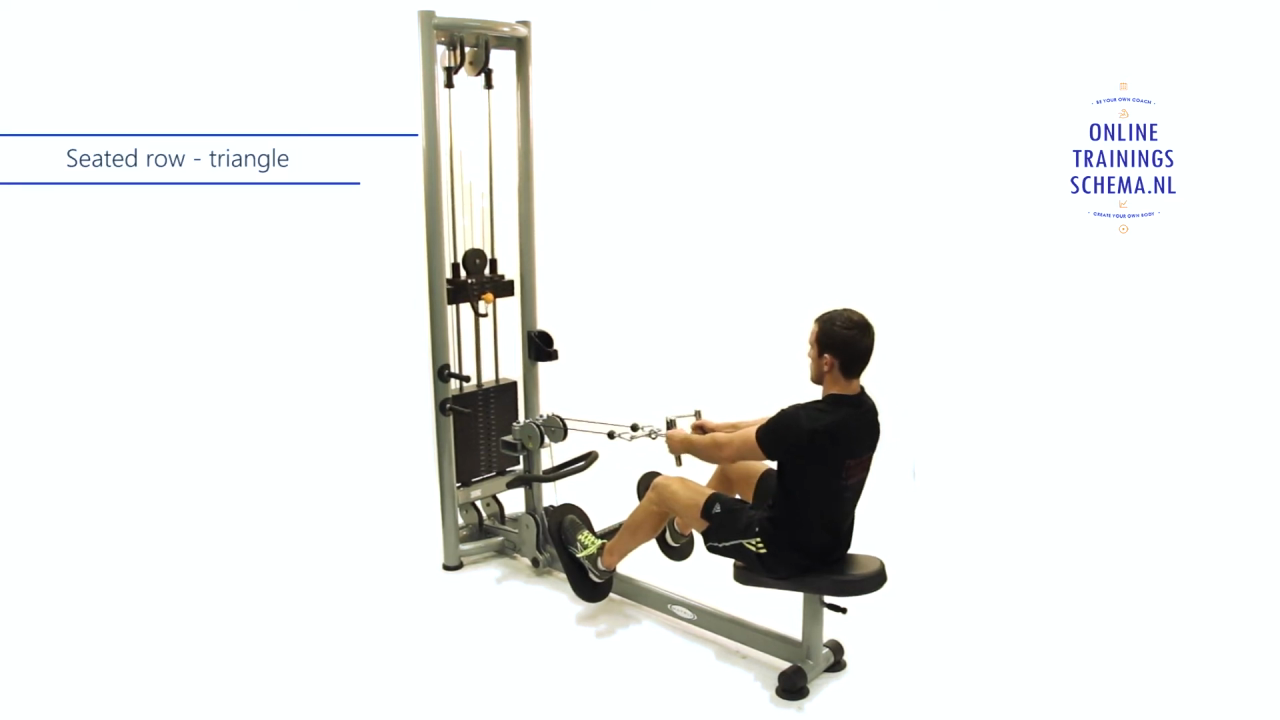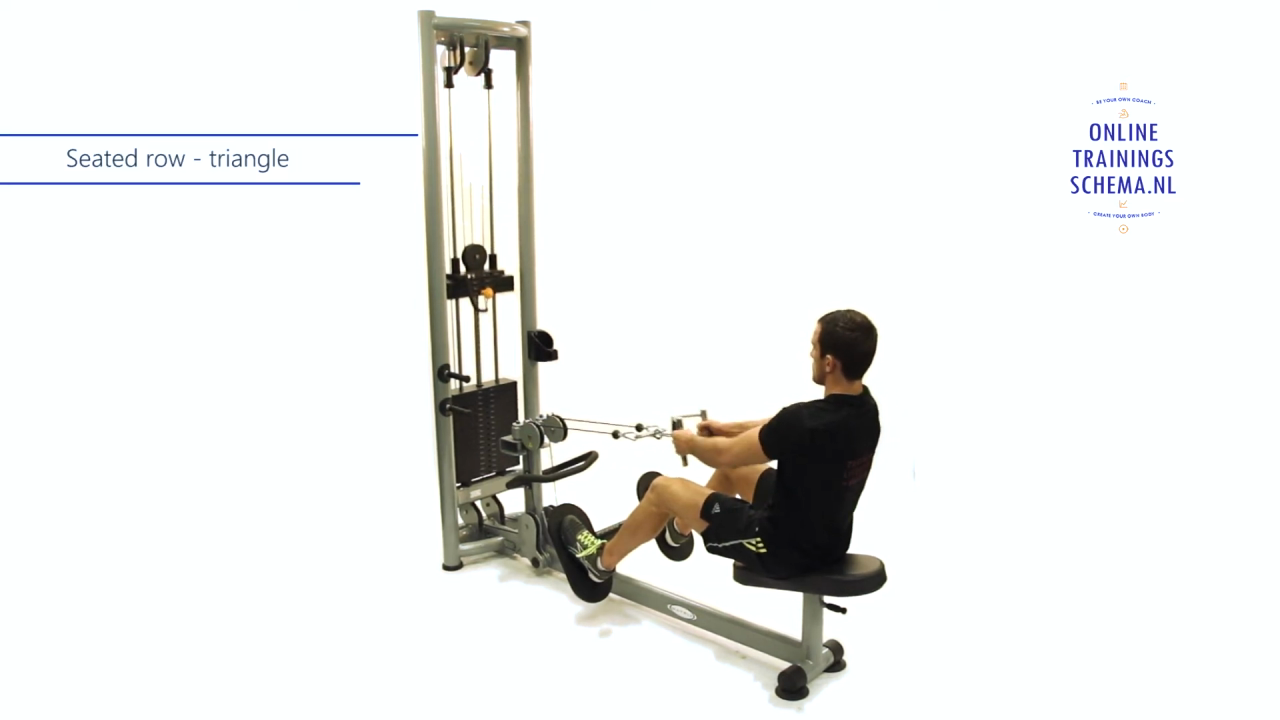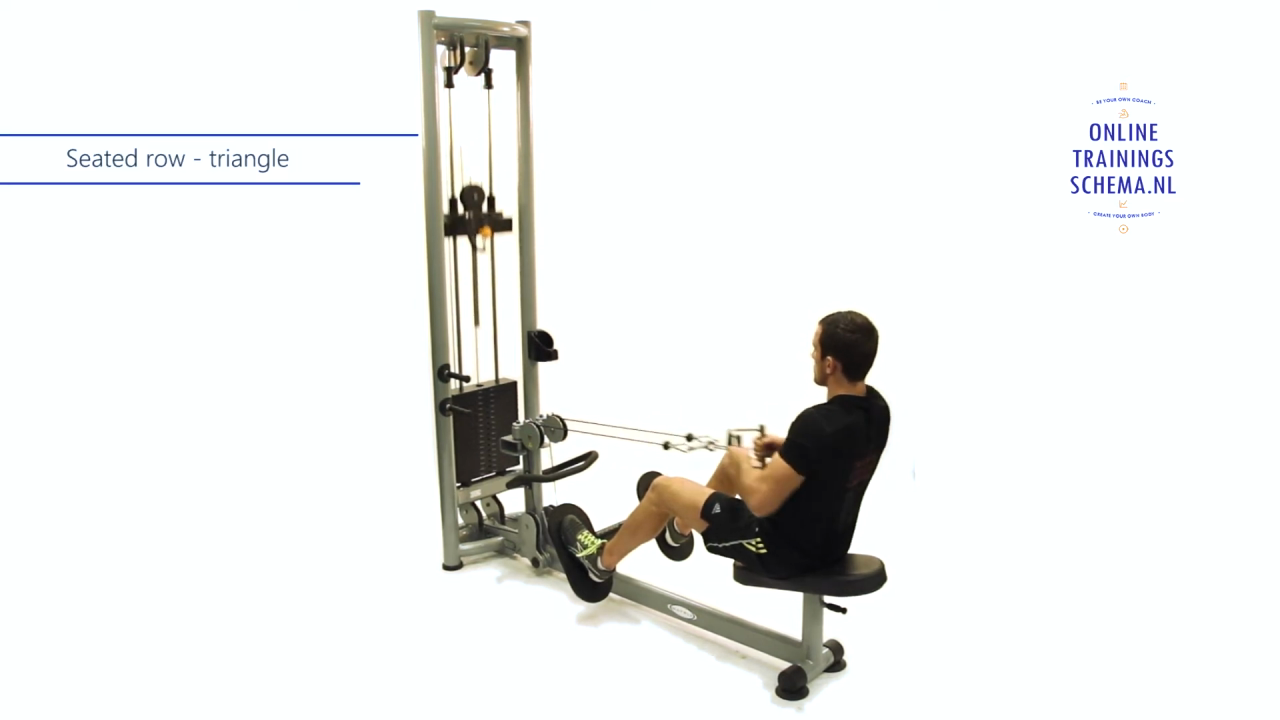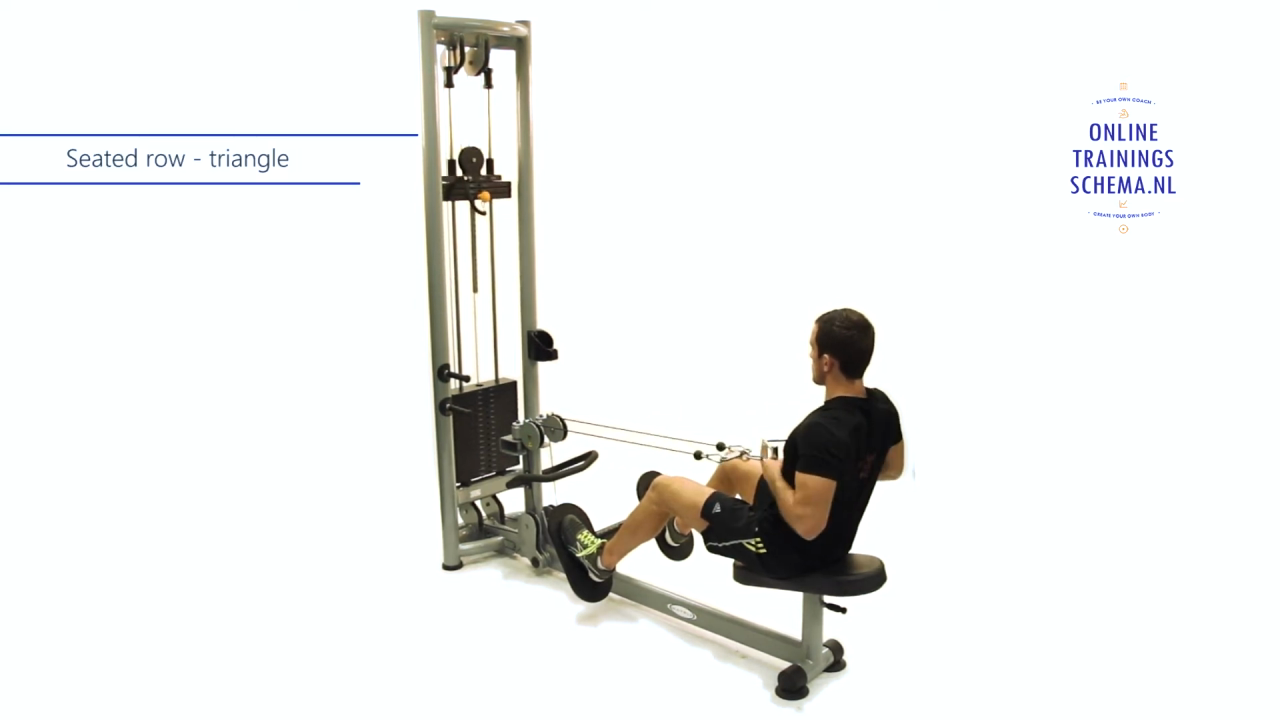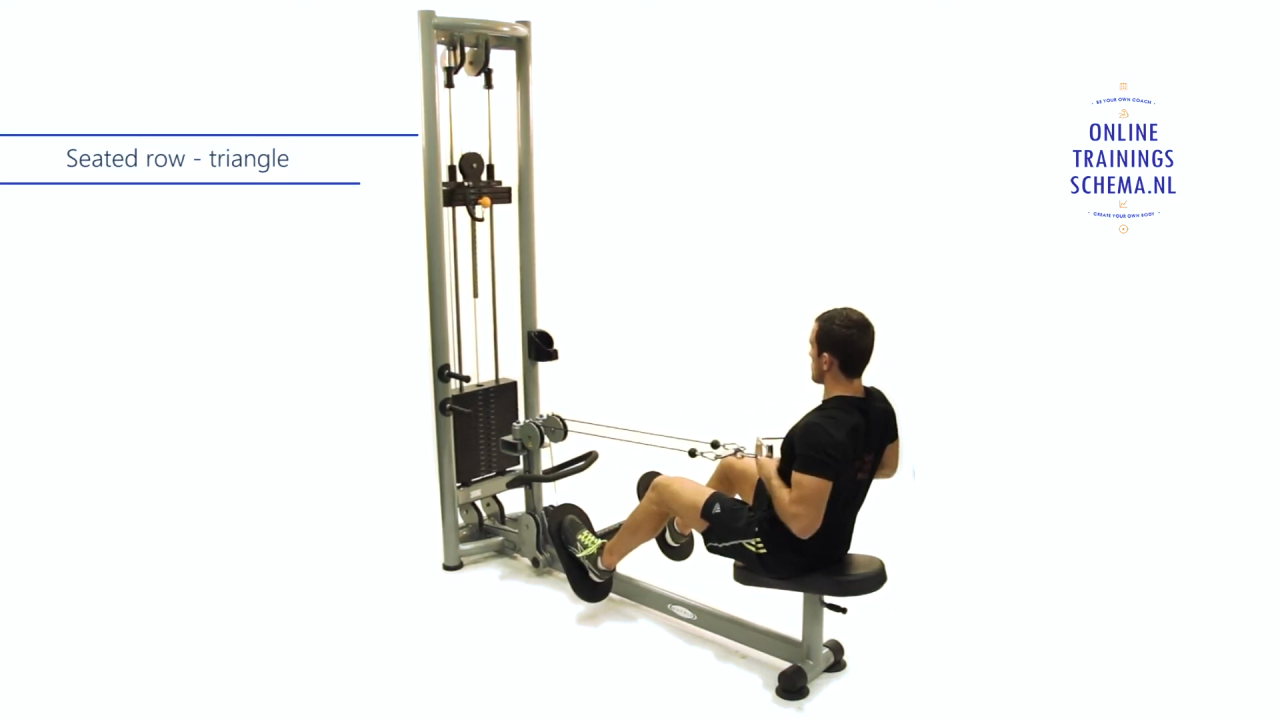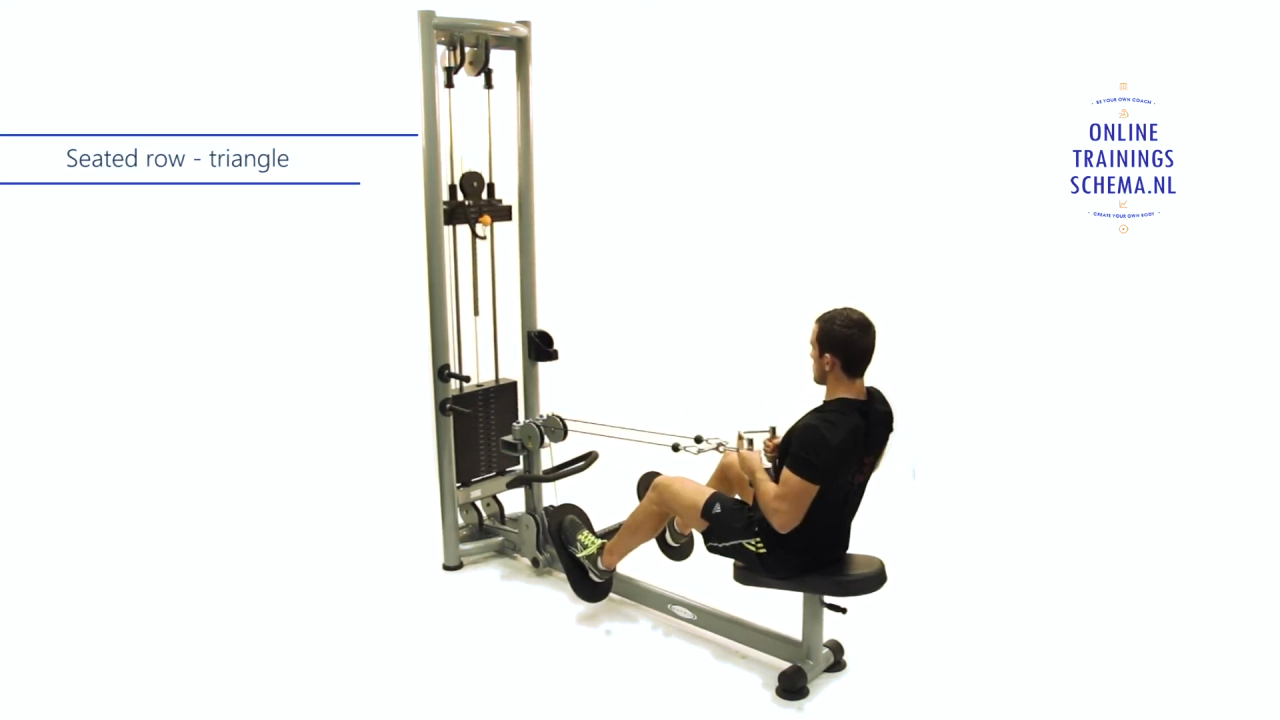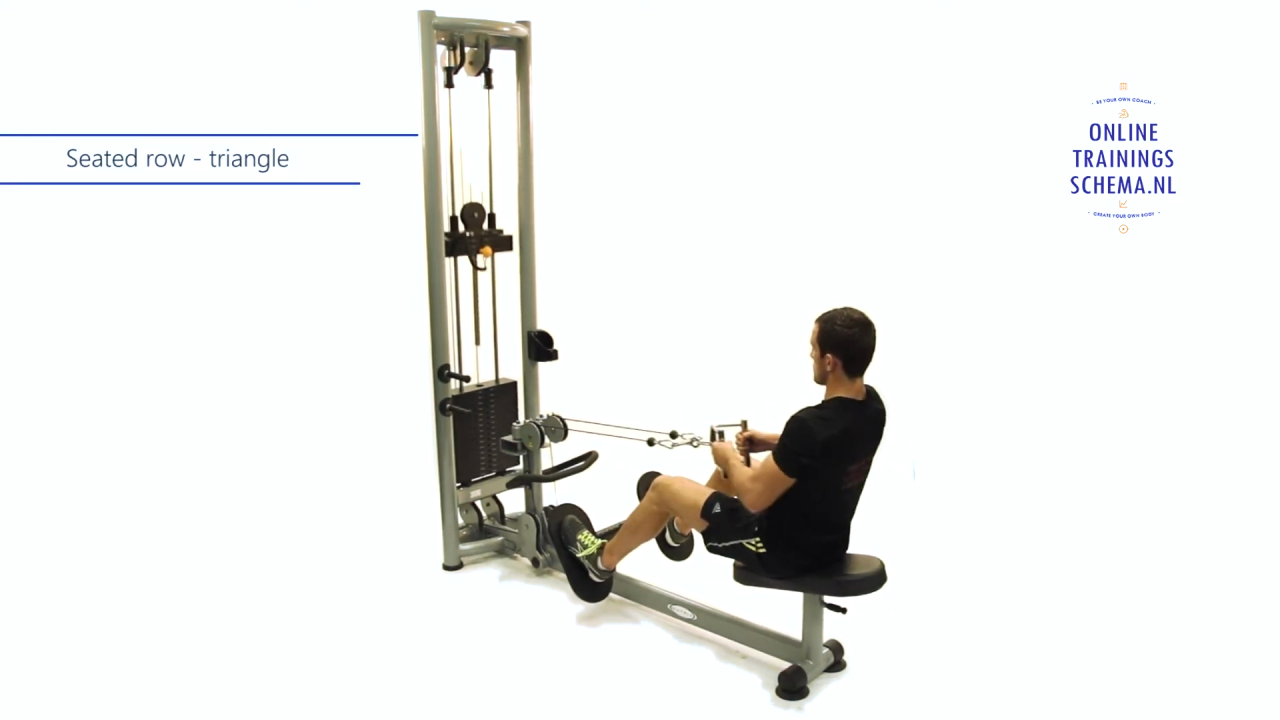
dt=0.3s
person 1, frame 1
left shoulder: (807, 422)
right shoulder: (861, 407)
left elbow: (726, 450)
left wrist: (686, 442)
right wrist: (721, 427)
left hip: (785, 547)
right hip: (828, 538)
left knee: (664, 488)
right knee: (732, 466)
left ankle: (603, 560)
right ankle: (680, 527)
person 1, frame 2
left shoulder: (809, 420)
right shoulder: (863, 405)
left elbow: (723, 456)
left wrist: (689, 442)
right wrist: (729, 429)
left hip: (785, 548)
right hip: (827, 538)
left knee: (663, 488)
right knee: (731, 463)
left ankle: (602, 560)
right ankle: (679, 527)
person 1, frame 3
left shoulder: (818, 424)
right shoulder: (875, 407)
left elbow: (759, 501)
left wrist: (742, 463)
right wrist: (787, 448)
left hip: (784, 548)
right hip: (828, 539)
left knee: (663, 488)
right knee: (729, 468)
left ankle: (603, 560)
right ankle: (680, 527)
person 1, frame 4
left shoulder: (822, 430)
right shoulder: (882, 408)
left elbow: (807, 523)
right elbow: (893, 469)
left wrist: (775, 476)
left hip: (785, 549)
right hip: (833, 542)
left knee: (663, 487)
right knee: (732, 465)
left ankle: (603, 559)
right ankle: (678, 527)
person 1, frame 5
left shoulder: (819, 430)
right shoulder: (879, 407)
left elbow: (802, 523)
right elbow: (887, 467)
left wrist: (771, 474)
left hip: (786, 549)
right hip: (831, 542)
left knee: (664, 488)
right knee: (730, 465)
left ankle: (604, 559)
right ankle: (678, 528)
person 1, frame 6
left shoulder: (818, 430)
right shoulder: (878, 407)
left elbow: (782, 517)
left wrist: (755, 470)
left hip: (784, 550)
right hip: (827, 540)
left knee: (664, 487)
right knee: (730, 464)
left ankle: (603, 560)
right ankle: (679, 528)
person 1, frame 7
left shoulder: (812, 424)
right shoulder: (872, 406)
left elbow: (754, 497)
left wrist: (729, 458)
right wrist: (774, 442)
left hip: (782, 549)
right hip: (828, 541)
left knee: (664, 487)
right knee: (729, 467)
left ankle: (603, 560)
right ankle: (679, 527)
